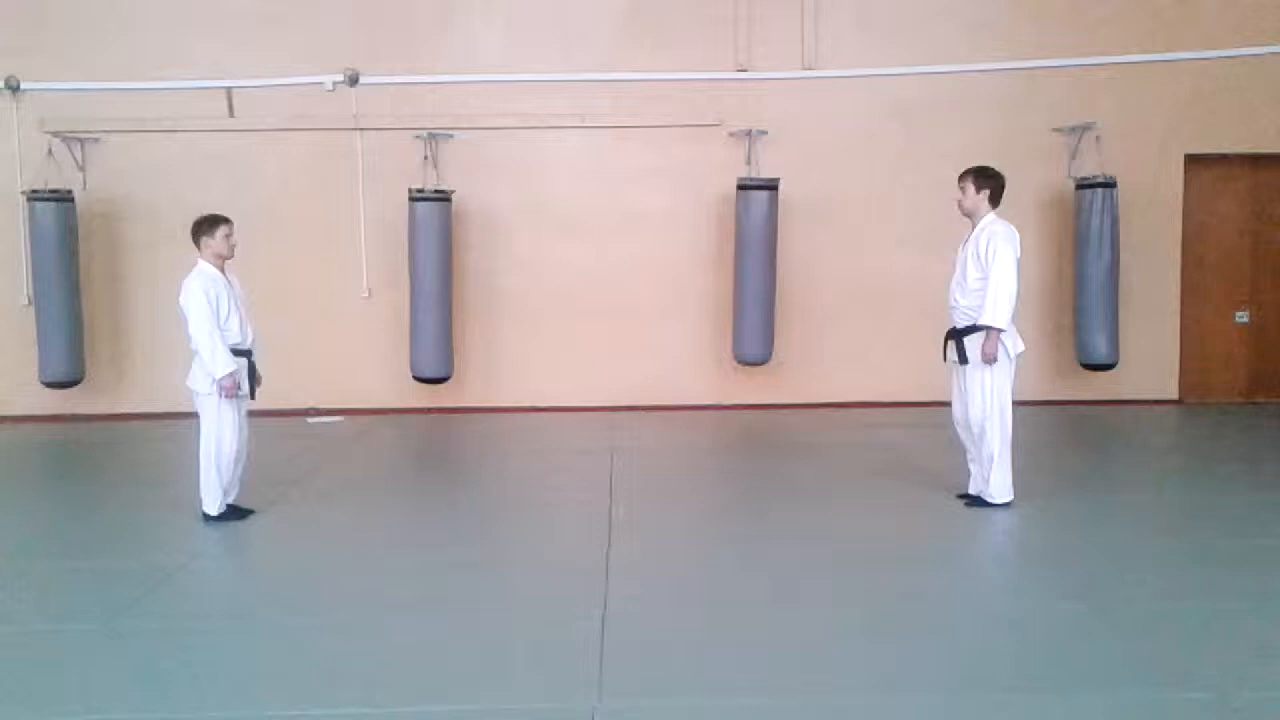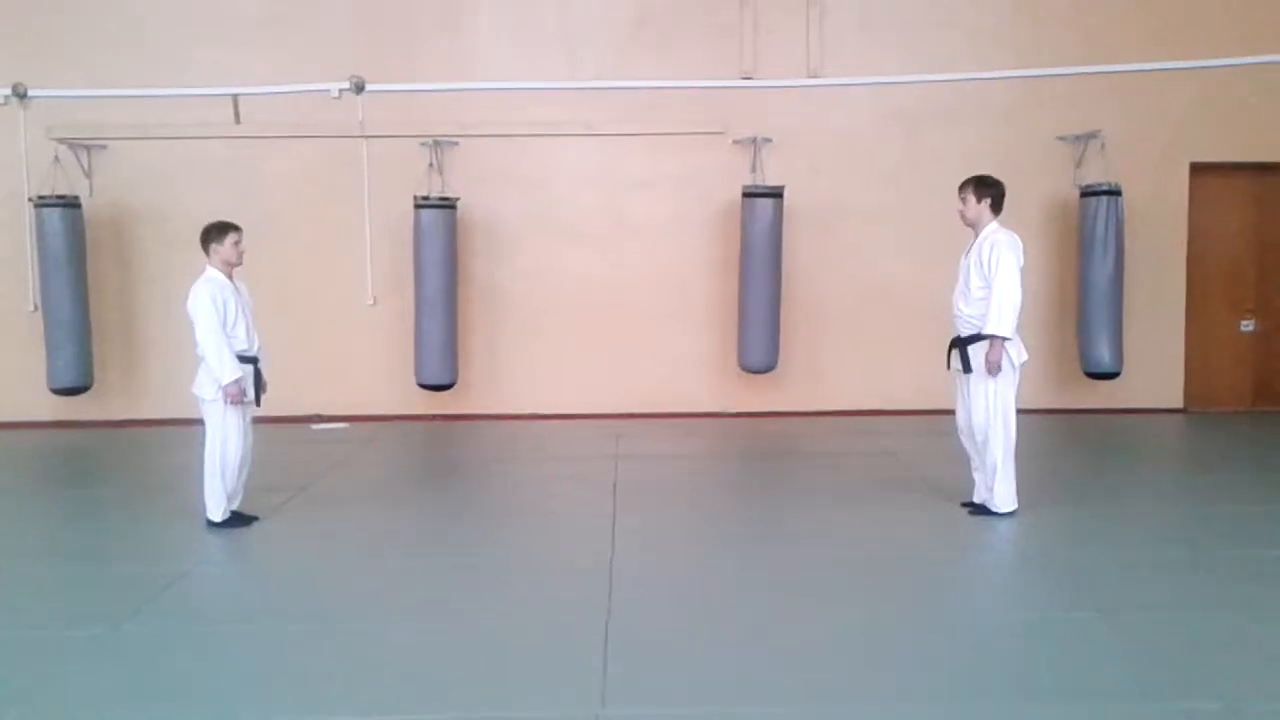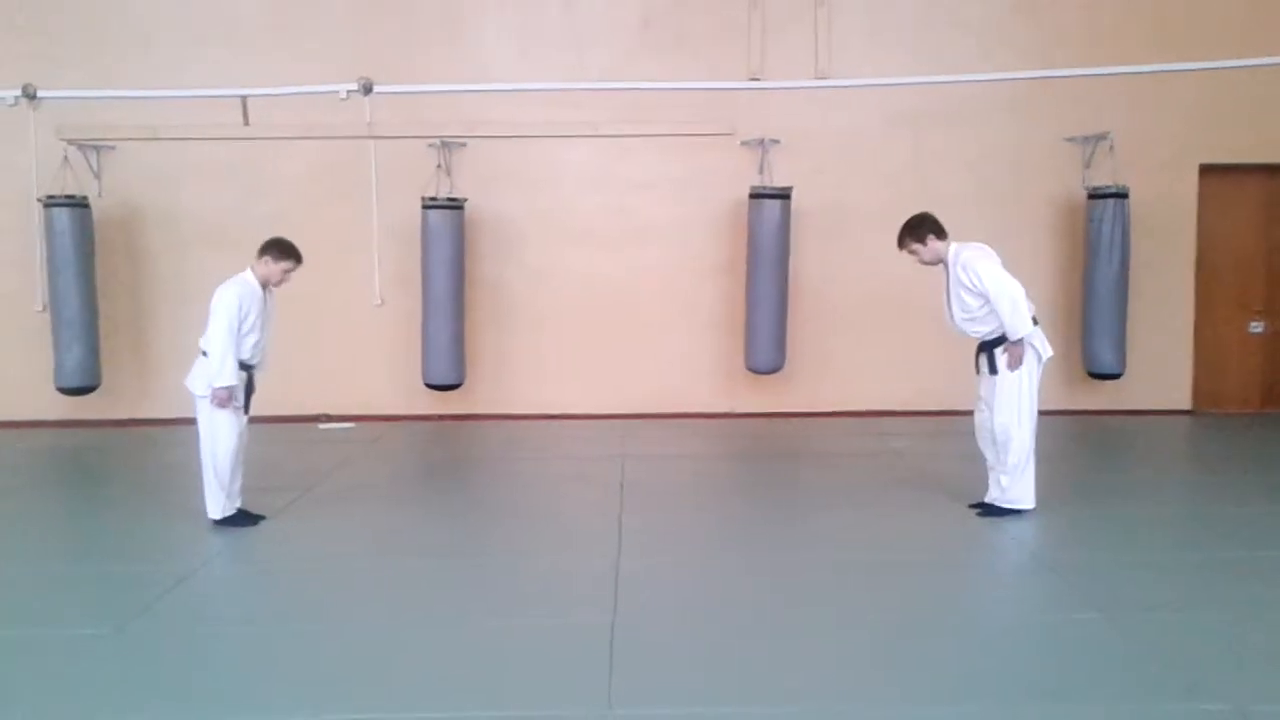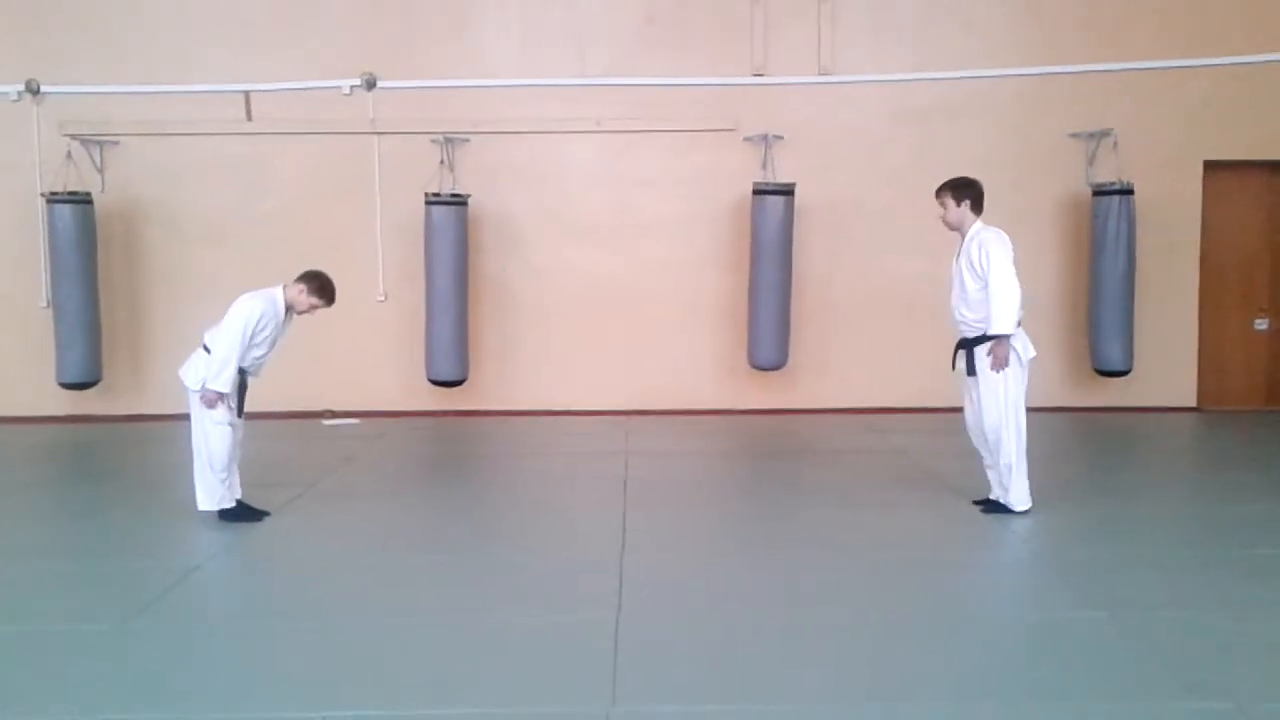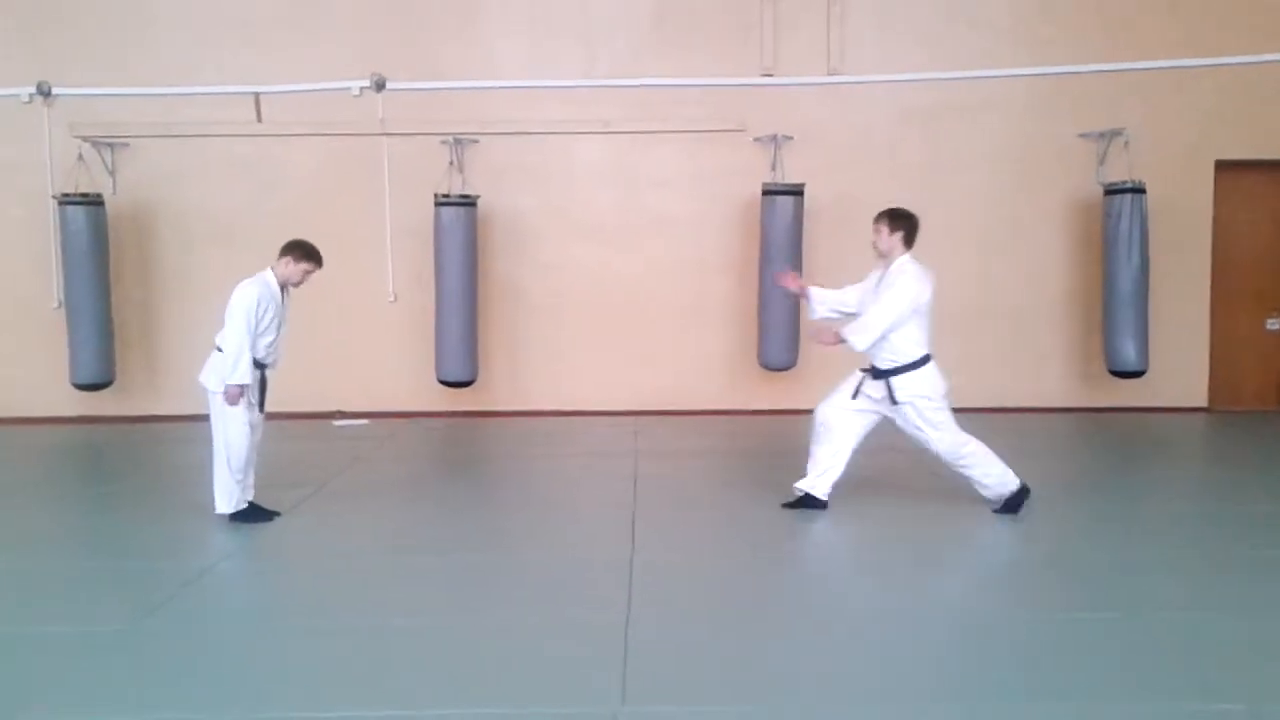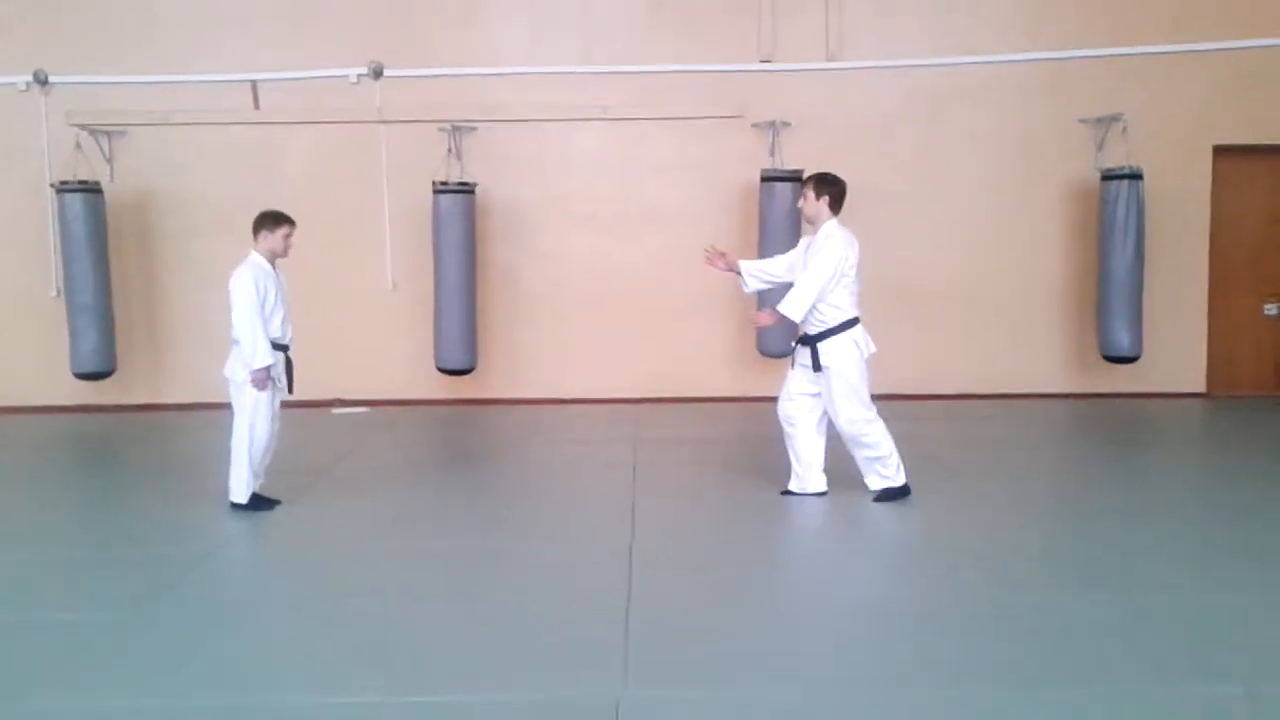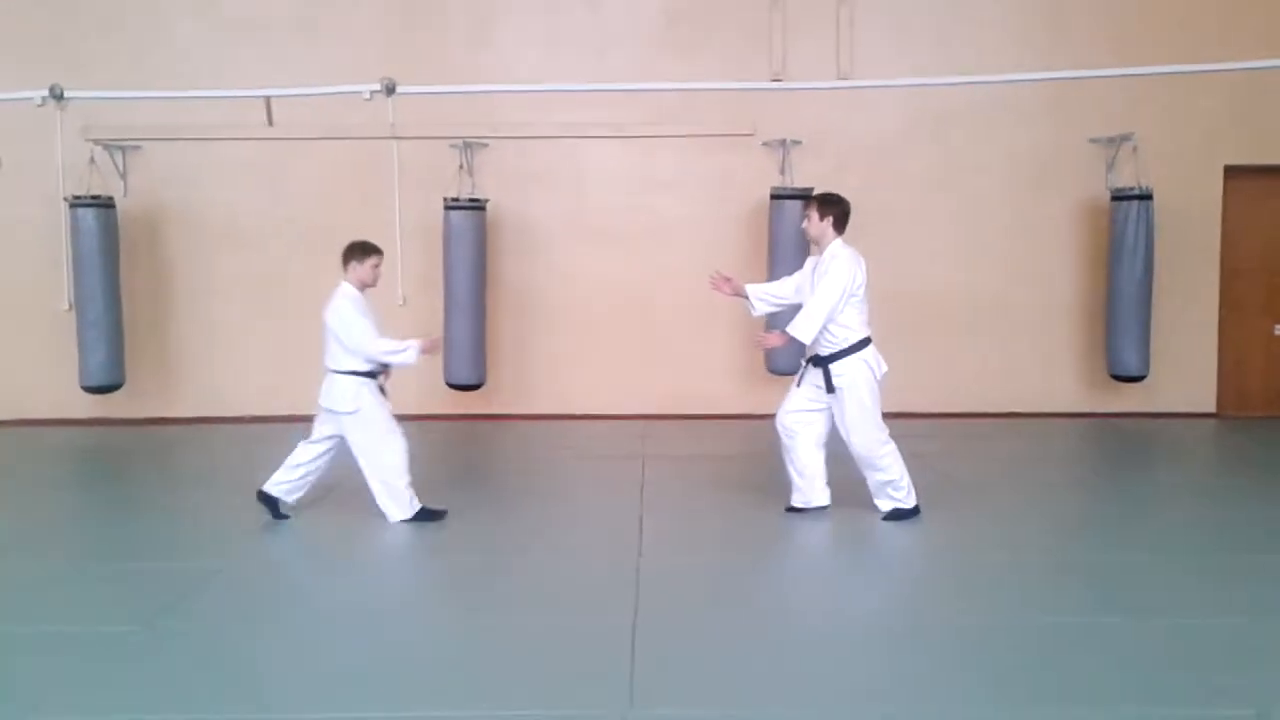
dt=0.7s
person 1, frame 1
left shoulder: (998, 233)
right shoulder: (975, 235)
left elbow: (1003, 287)
left wrist: (992, 335)
left hip: (986, 339)
right hip: (967, 339)
left knee: (988, 416)
right knee: (966, 415)
left ankle: (997, 491)
right ankle: (981, 484)
person 1, frame 2
left shoulder: (1001, 241)
right shoulder: (978, 244)
left elbow: (1007, 296)
left wrist: (997, 344)
left hip: (990, 348)
right hip: (970, 348)
left knee: (991, 425)
right knee: (970, 424)
left ankle: (1001, 500)
right ankle: (986, 494)
person 1, frame 3
left shoulder: (970, 258)
right shoulder: (955, 265)
left elbow: (1010, 294)
left wrist: (1016, 342)
right wrist: (1003, 345)
left hip: (1015, 348)
right hip: (996, 350)
left knee: (1010, 424)
right knee: (988, 423)
left ankle: (1015, 498)
right ankle: (1000, 493)
person 1, frame 4
left shoulder: (990, 241)
right shoulder: (969, 245)
left elbow: (1005, 291)
left wrist: (1002, 340)
left hip: (996, 347)
right hip: (975, 348)
left knee: (1000, 424)
right knee: (979, 423)
left ankle: (1015, 499)
right ankle: (1002, 492)
person 1, frame 5
left shoulder: (913, 277)
right shoulder: (882, 275)
left elbow: (881, 318)
right elbow: (850, 300)
left wrist: (841, 337)
right wrist: (807, 292)
left hip: (910, 380)
right hip: (878, 378)
left knee: (947, 440)
right knee: (831, 417)
left ankle: (1010, 490)
right ankle: (814, 493)
person 1, frame 6
left shoulder: (838, 240)
right shoulder: (812, 242)
left elbow: (812, 284)
right elbow: (780, 267)
left wrist: (777, 315)
right wrist: (734, 266)
left hip: (839, 344)
right hip: (814, 344)
left knee: (853, 417)
right knee: (795, 409)
left ankle: (893, 481)
right ankle: (808, 482)
person 1, frame 7
left shoulder: (846, 260)
right shoulder: (817, 263)
left elbow: (821, 306)
right elbow: (788, 290)
left wrist: (786, 336)
right wrist: (740, 290)
left hip: (850, 365)
right hip: (822, 365)
left knee: (866, 439)
right knee: (793, 421)
left ankle: (902, 502)
right ankle: (811, 497)
person 2, frame 1
left shoulder: (228, 280)
right shoulder: (198, 283)
right elbow: (206, 334)
left wrist: (250, 366)
right wrist: (225, 373)
left hip: (236, 369)
right hip: (217, 374)
left knee: (236, 440)
right knee: (221, 441)
left ankle: (226, 500)
right ankle: (214, 507)
person 2, frame 2
left shoulder: (236, 287)
right shoulder: (206, 290)
right elbow: (212, 341)
left wrist: (256, 373)
right wrist: (230, 379)
left hip: (243, 376)
right hip: (223, 381)
left knee: (240, 447)
right knee: (225, 448)
left ankle: (230, 507)
right ankle: (217, 513)
person 2, frame 3
left shoulder: (264, 295)
right shoulder: (234, 292)
right elbow: (221, 341)
left wrist: (248, 378)
right wrist: (222, 384)
left hip: (237, 378)
right hip: (216, 379)
left knee: (235, 444)
right knee: (221, 446)
left ankle: (231, 505)
right ankle: (221, 511)
person 2, frame 4
left shoulder: (285, 311)
right shoulder: (258, 305)
right elbow: (228, 346)
left wrist: (225, 386)
right wrist: (214, 387)
left hip: (231, 375)
right hip: (209, 374)
left knee: (231, 439)
right knee: (217, 440)
left ankle: (231, 498)
right ankle: (222, 504)
person 2, frame 5
left shoulder: (281, 293)
right shoulder: (253, 290)
right elbow: (237, 339)
right wrist: (235, 382)
left hip: (250, 375)
right hip: (231, 376)
left knee: (249, 440)
right knee: (235, 441)
left ankle: (244, 500)
right ankle: (233, 506)
person 2, frame 6
left shoulder: (271, 273)
right shoulder: (248, 274)
right elbow: (248, 325)
right wrist: (260, 365)
left hip: (270, 362)
right hip: (254, 366)
left knee: (265, 431)
right knee: (253, 432)
left ankle: (248, 490)
right ankle: (241, 494)
person 2, frame 7
left shoulder: (351, 300)
right shoulder: (345, 305)
right elbow: (370, 346)
left wrist: (379, 365)
right wrist: (416, 348)
left hip: (345, 388)
right hip: (353, 390)
left knee: (320, 444)
right knee: (387, 445)
left ankle: (274, 491)
right ankle: (405, 509)
